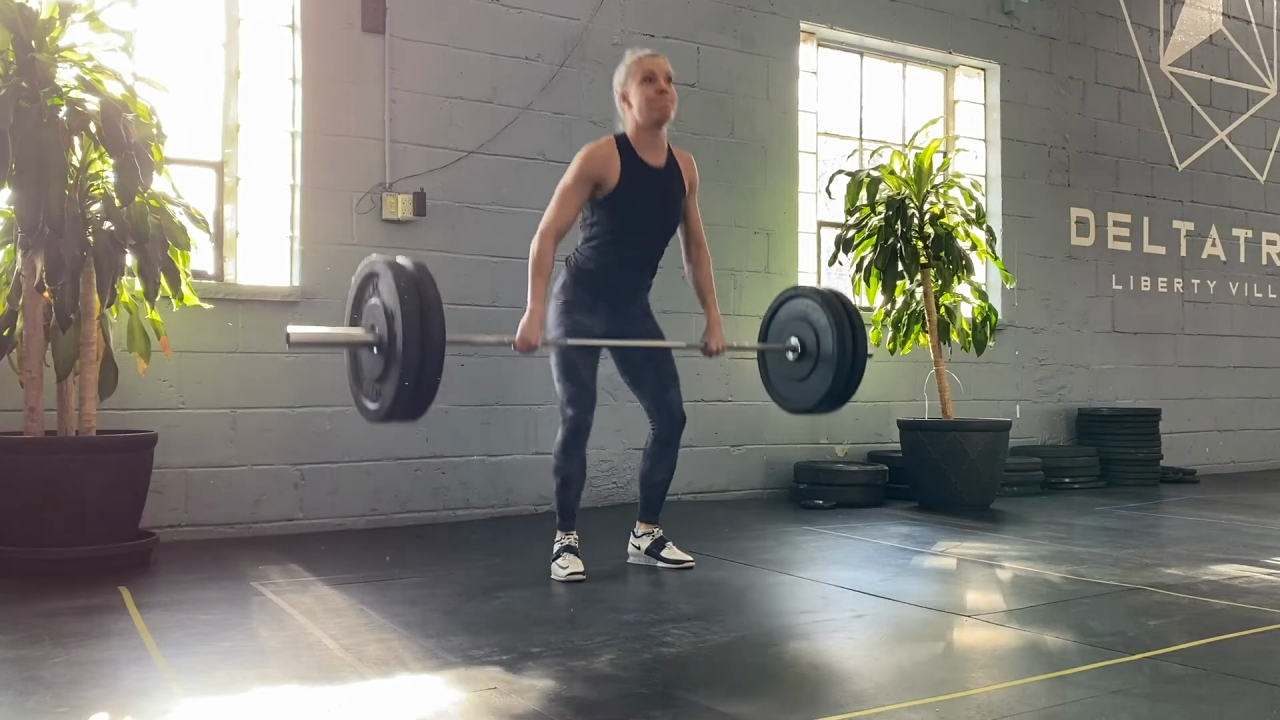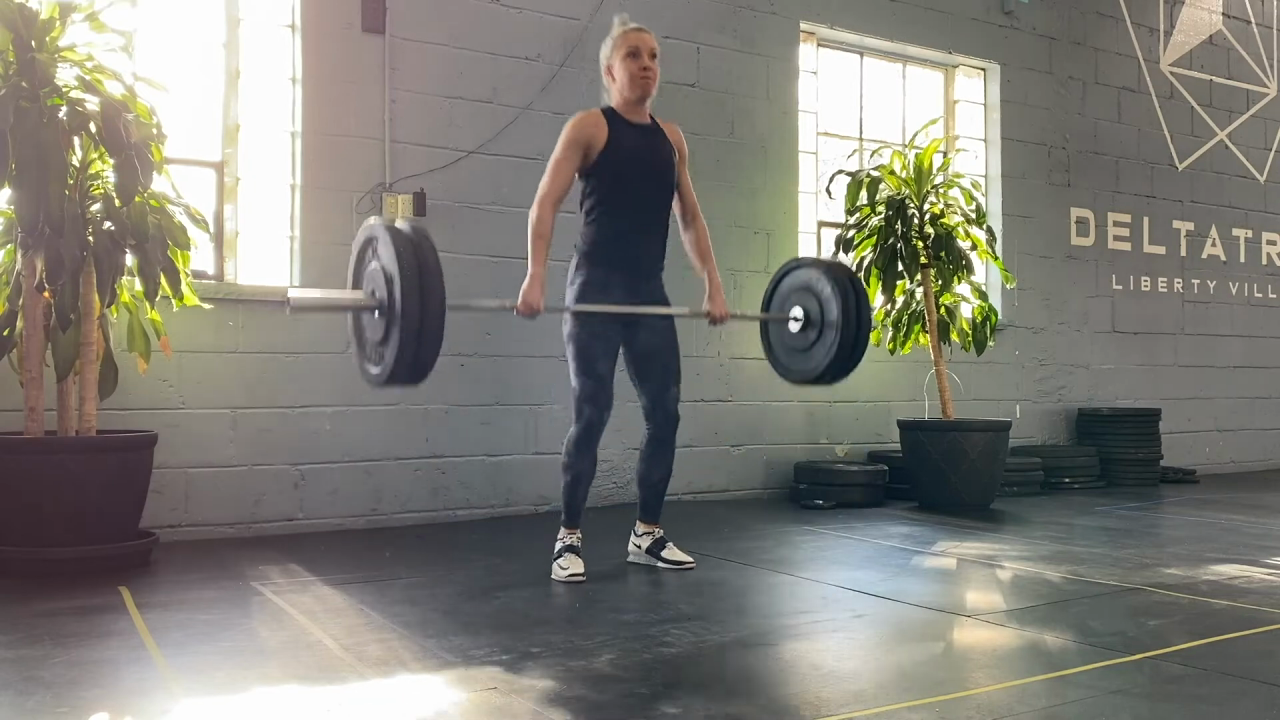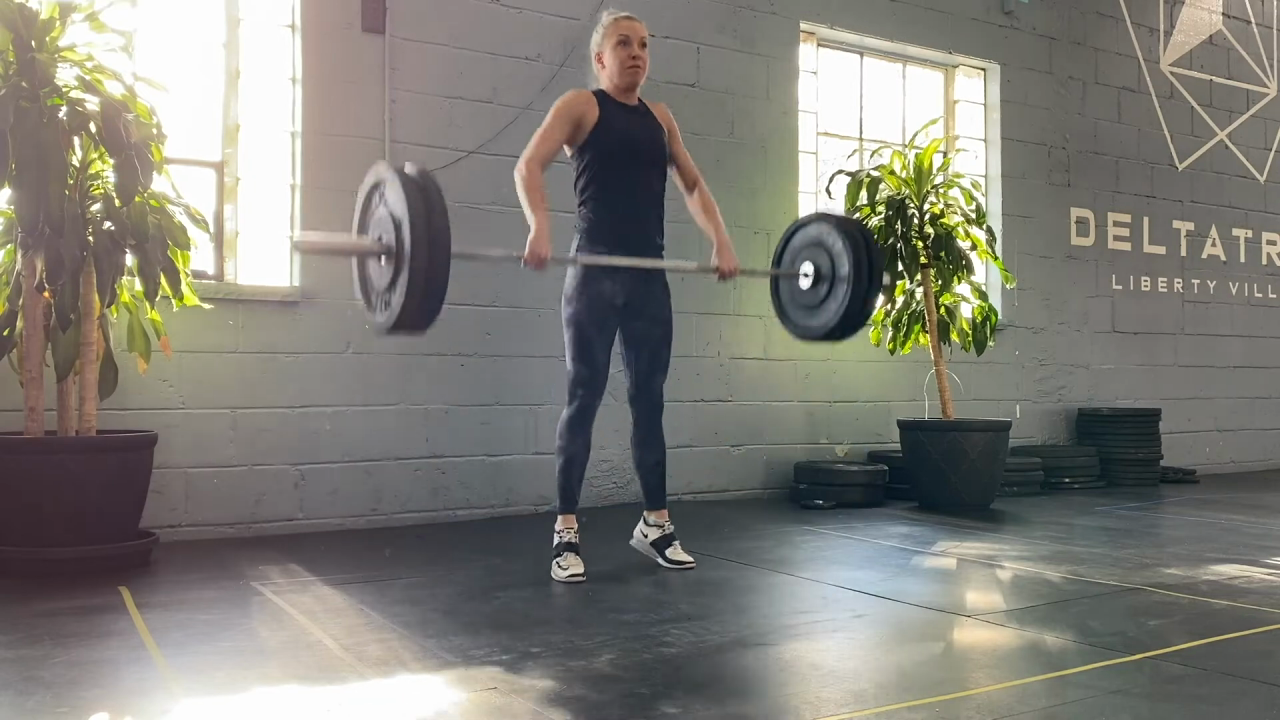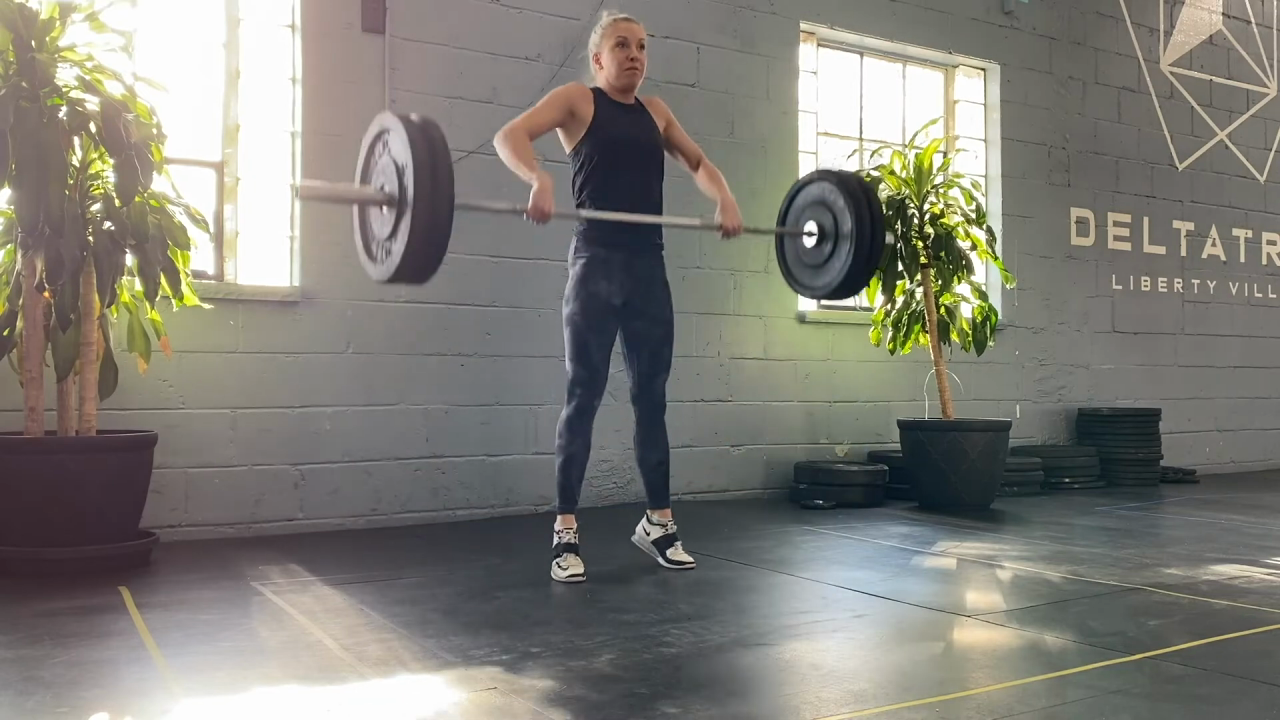
dt=0.1s
person 1, frame 1
left shoulder: (683, 166)
right shoulder: (601, 156)
left elbow: (695, 247)
right elbow: (547, 236)
left wrist: (712, 318)
right wrist: (533, 313)
left hip: (633, 304)
right hip: (581, 300)
left knee: (670, 416)
right knee: (579, 416)
left ankle: (647, 534)
right ankle: (566, 540)
person 1, frame 2
left shoulder: (669, 137)
right shoulder: (590, 126)
left elbow: (689, 217)
right elbow: (545, 203)
left wrist: (713, 284)
right wrist: (536, 277)
left hip: (647, 294)
right hip: (595, 287)
left knee: (664, 415)
right knee: (592, 412)
left ankle: (646, 534)
right ankle: (568, 538)
person 1, frame 3
left shoulder: (656, 116)
right shoulder: (580, 106)
left elbow: (693, 185)
right elbow: (529, 166)
left wrist: (720, 239)
right wrist: (539, 226)
left hip: (650, 272)
right hip: (597, 268)
left knee: (649, 400)
right knee: (585, 395)
left ankle: (655, 523)
right ankle: (566, 531)
person 1, frame 4
left shoulder: (655, 111)
right shoulder: (575, 100)
left elbow: (697, 161)
right elbow: (508, 138)
left wrist: (724, 197)
right wrist: (538, 179)
left hip: (650, 271)
right hip: (595, 268)
left knee: (651, 400)
right knee: (584, 396)
left ankle: (658, 522)
right ankle: (565, 530)
